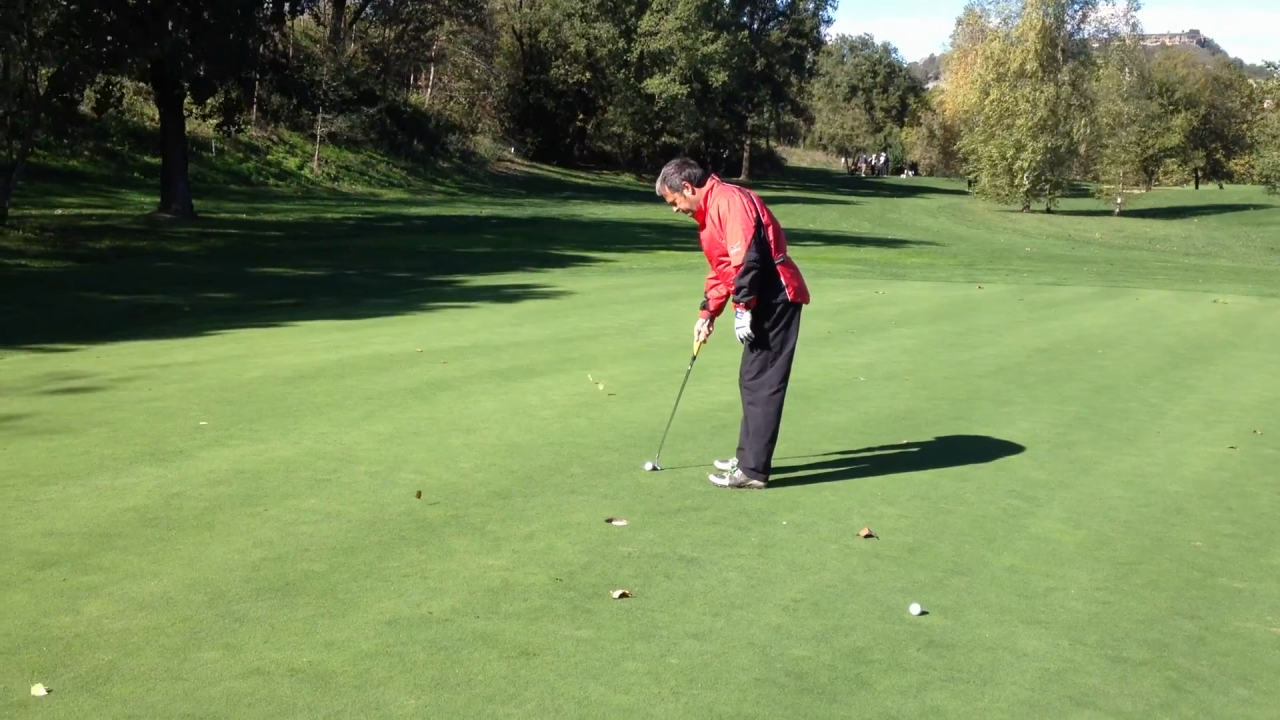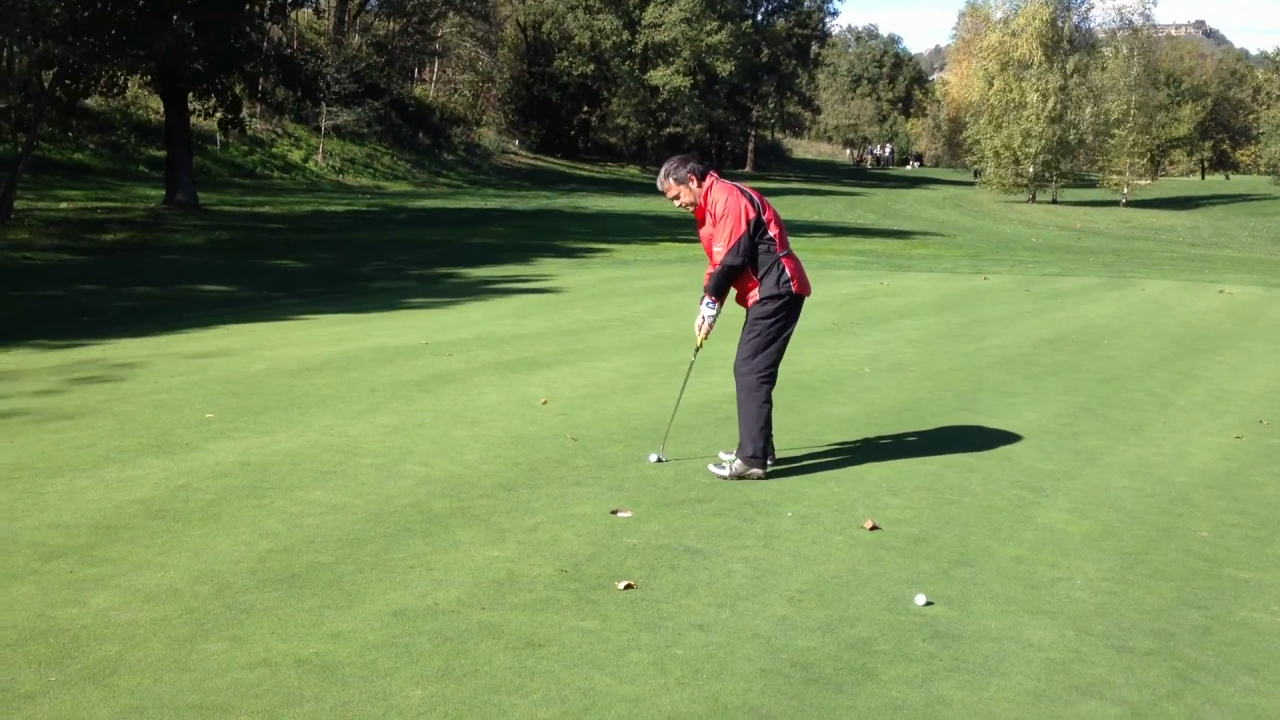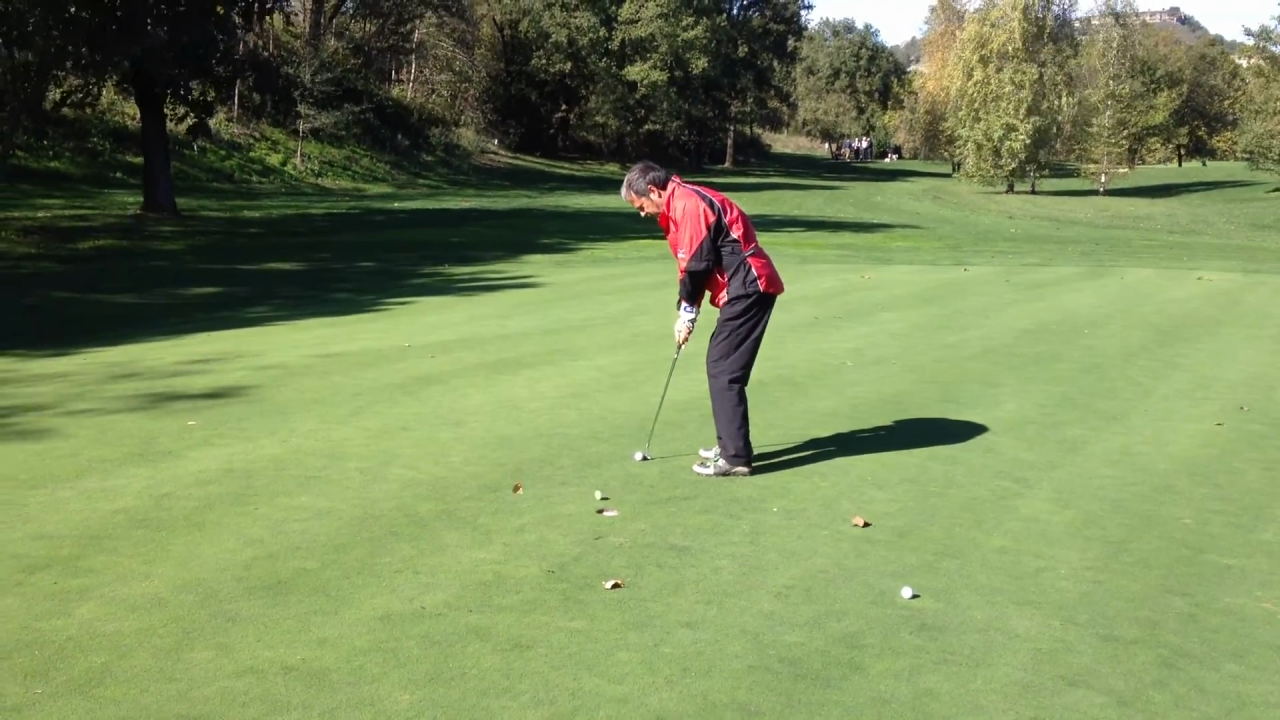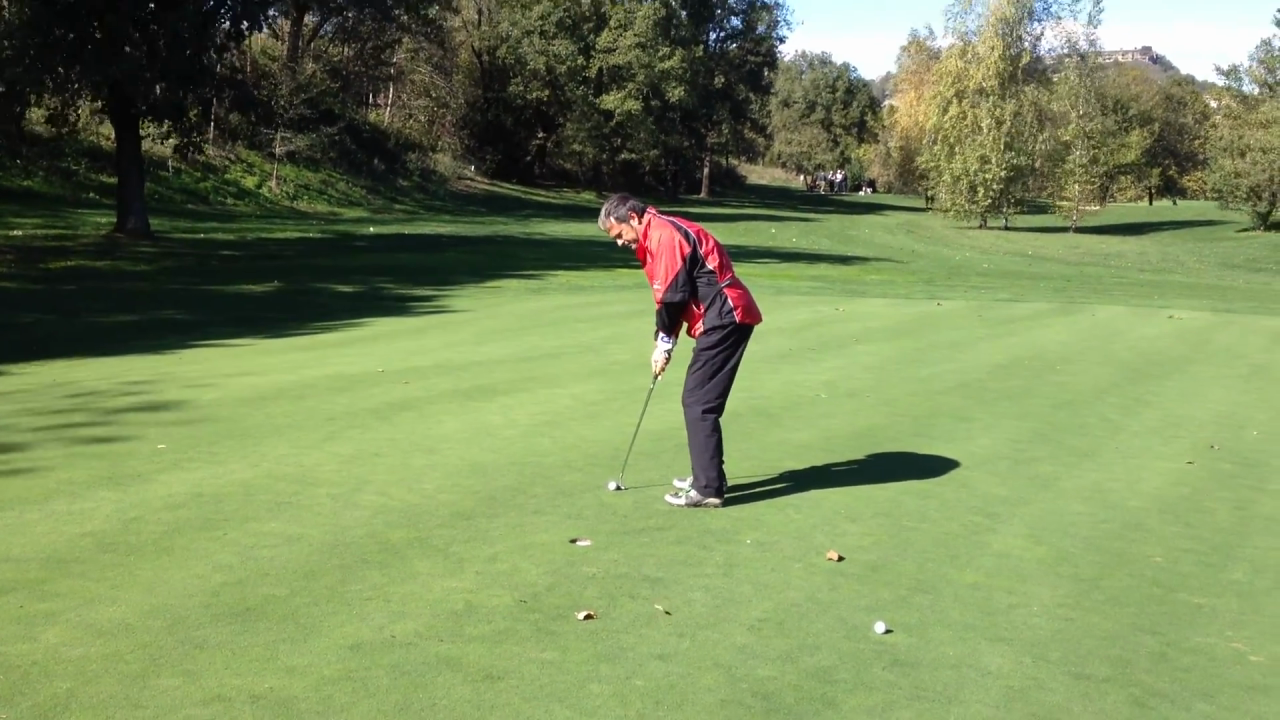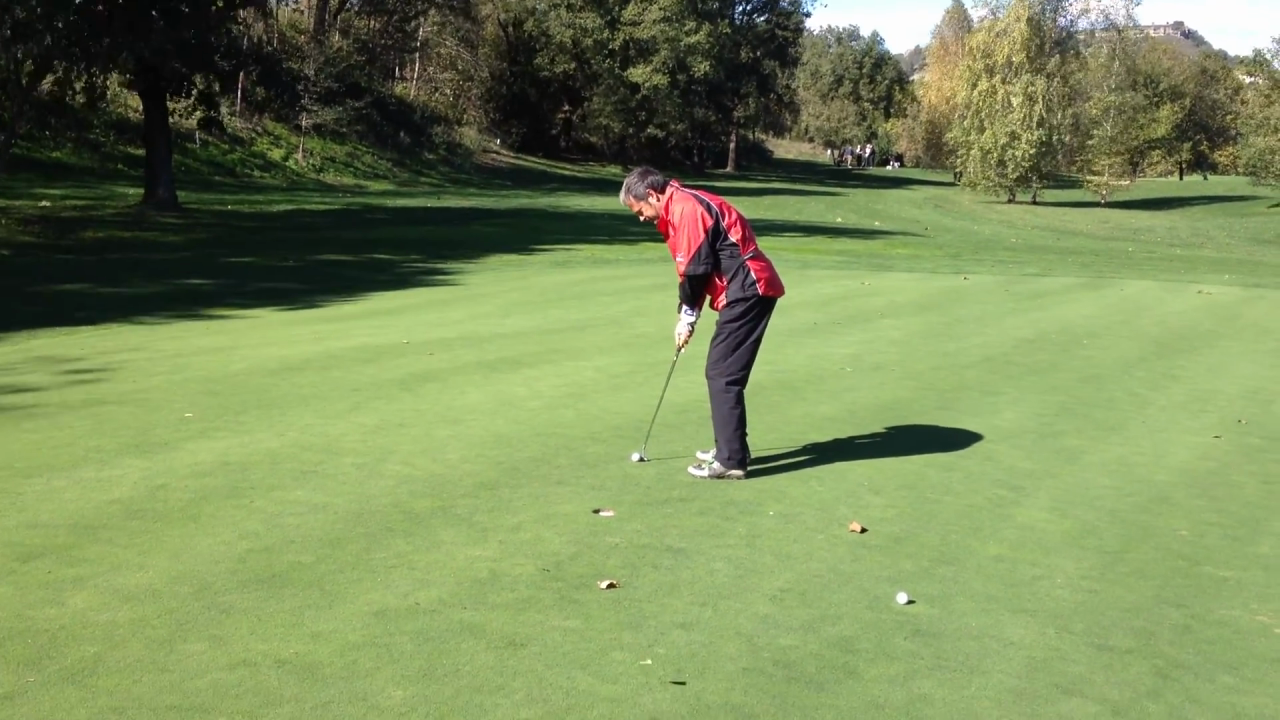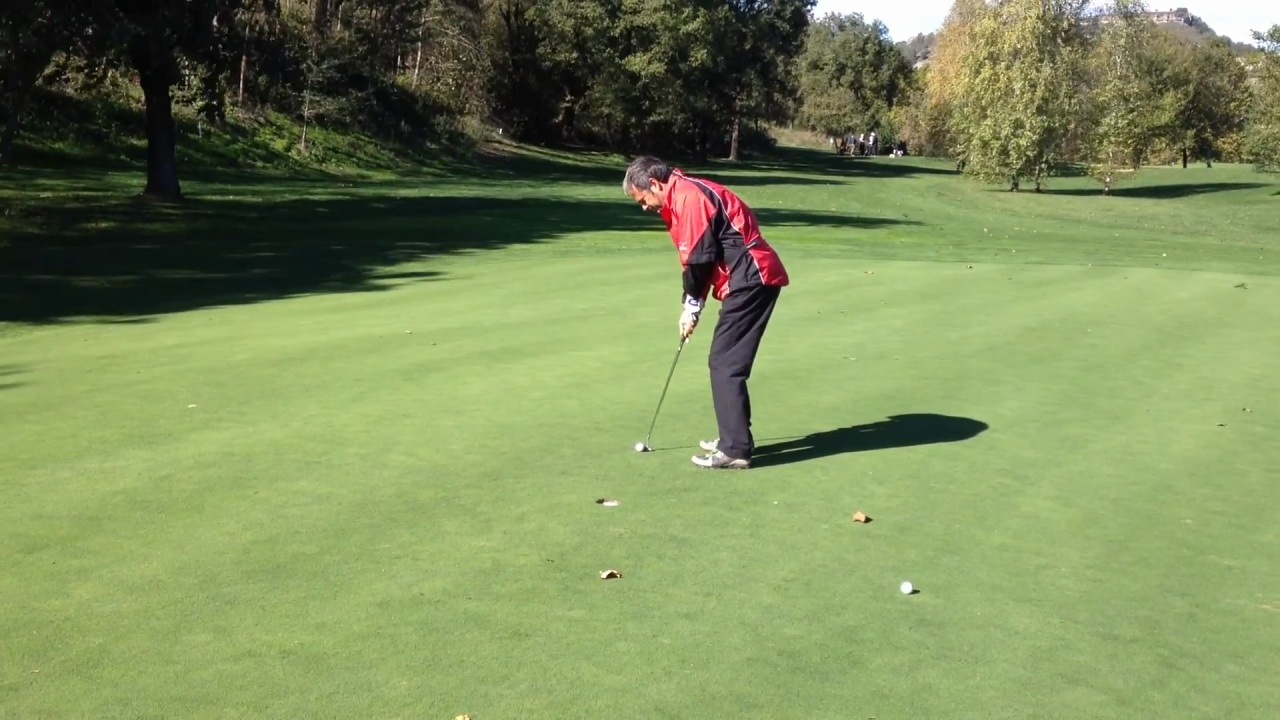
dt=0.7s
person 1, frame 1
left shoulder: (728, 199)
right shoulder: (708, 211)
left elbow: (746, 258)
right elbow: (721, 268)
left wrist: (742, 309)
right wrist: (707, 313)
left hip: (776, 297)
right hip: (767, 300)
left knee: (761, 382)
right knee: (752, 379)
left ankle: (753, 469)
right ankle: (749, 456)
person 1, frame 2
left shoulder: (727, 197)
right shoulder: (708, 206)
left elbow: (732, 258)
right elbow: (718, 261)
left wrist: (710, 300)
right wrist: (707, 306)
left hip: (777, 288)
right hip: (764, 292)
left knee: (751, 369)
right knee: (750, 368)
left ankle: (752, 458)
right ankle: (758, 448)
person 1, frame 3
left shoulder: (687, 204)
right shoulder: (679, 205)
left elbow: (697, 264)
right elbow: (691, 264)
left wrist: (687, 310)
right wrist: (685, 311)
left hip: (747, 287)
right hip: (744, 288)
left knee: (723, 370)
right knee: (721, 366)
left ankle: (735, 457)
right ankle: (732, 444)
person 1, frame 4
left shoulder: (663, 234)
right shoulder: (657, 235)
left elbow: (673, 295)
right elbow: (670, 294)
left wrist: (664, 342)
right wrist: (664, 341)
left hip: (725, 318)
right hip: (725, 317)
left knee: (698, 401)
right knee: (699, 398)
left ankle: (708, 488)
right ankle: (707, 476)
person 1, frame 5
left shoulder: (686, 208)
right shoulder: (681, 207)
left elbow: (696, 268)
right elbow: (694, 267)
left wrist: (687, 316)
right wrist: (688, 315)
left hip: (748, 290)
right hip: (748, 289)
left knee: (721, 373)
right knee: (724, 371)
left ankle: (730, 460)
right ankle: (732, 448)
person 1, frame 6
left shoulder: (688, 196)
right shoulder: (683, 196)
left elbow: (699, 257)
right elbow: (698, 257)
left wrist: (691, 305)
right wrist: (691, 305)
left hip: (751, 279)
right hip: (752, 279)
left knee: (724, 362)
right knee: (727, 360)
left ankle: (735, 448)
right ankle: (735, 437)
